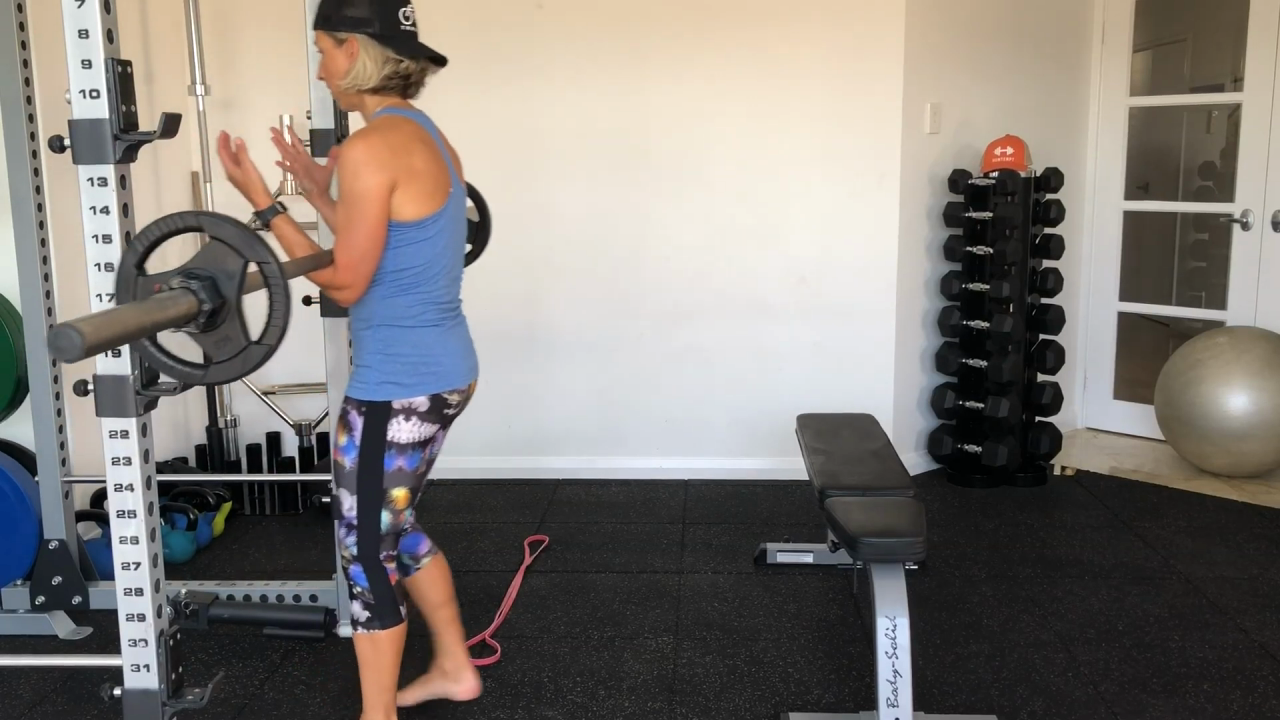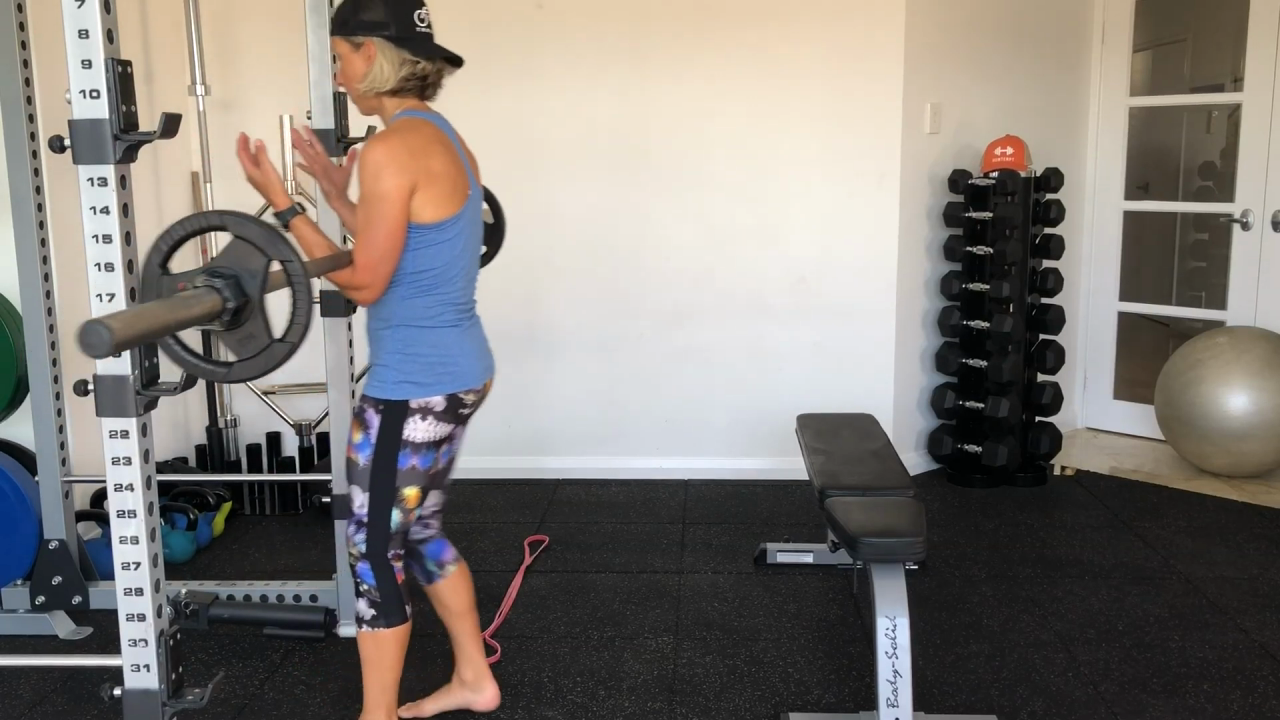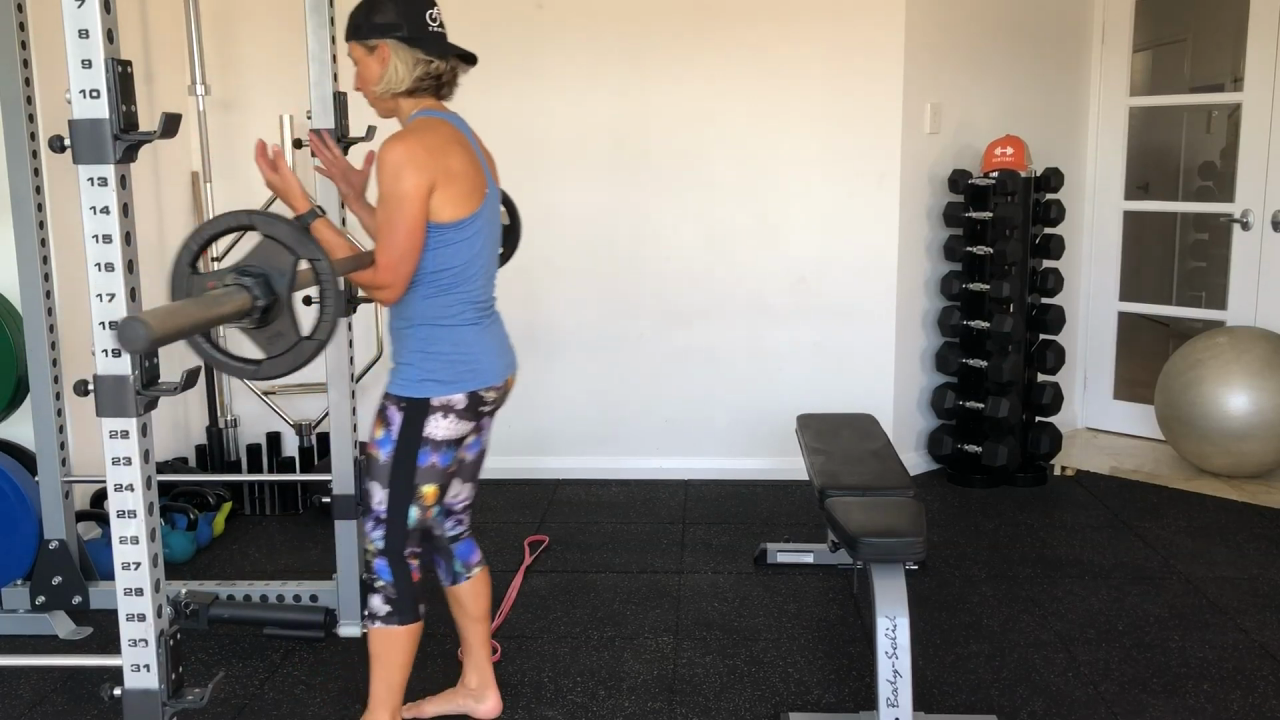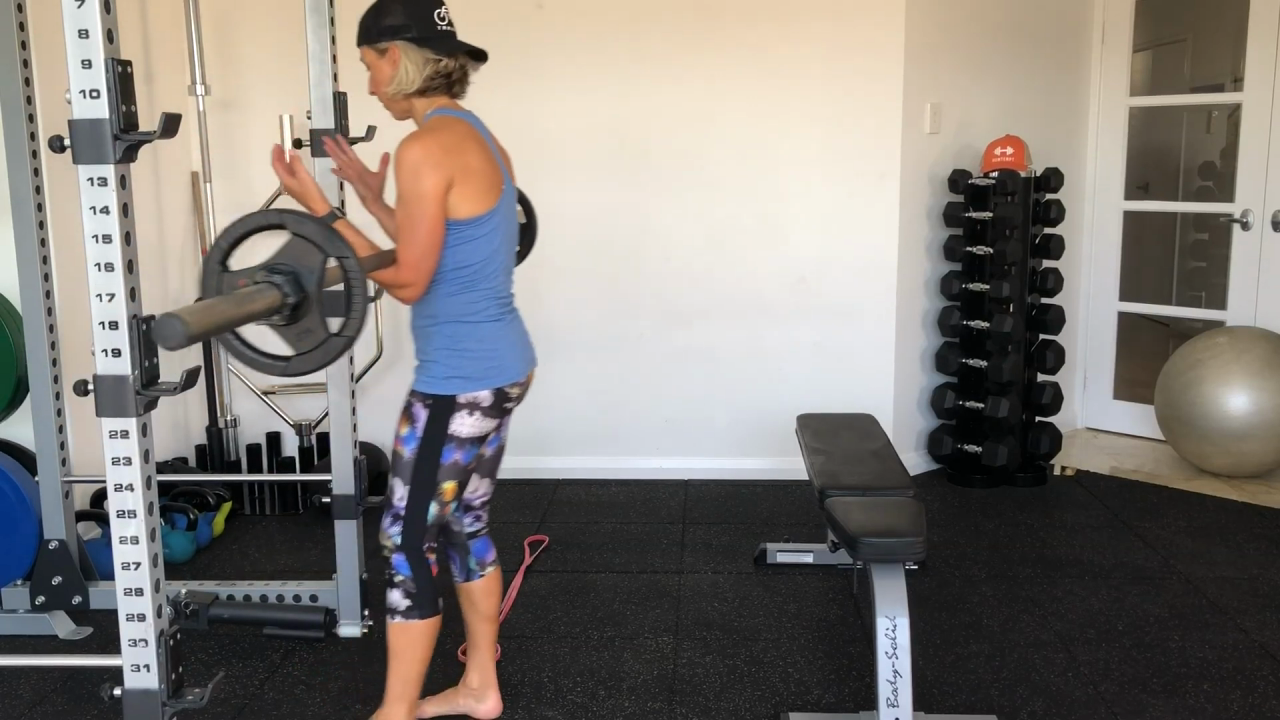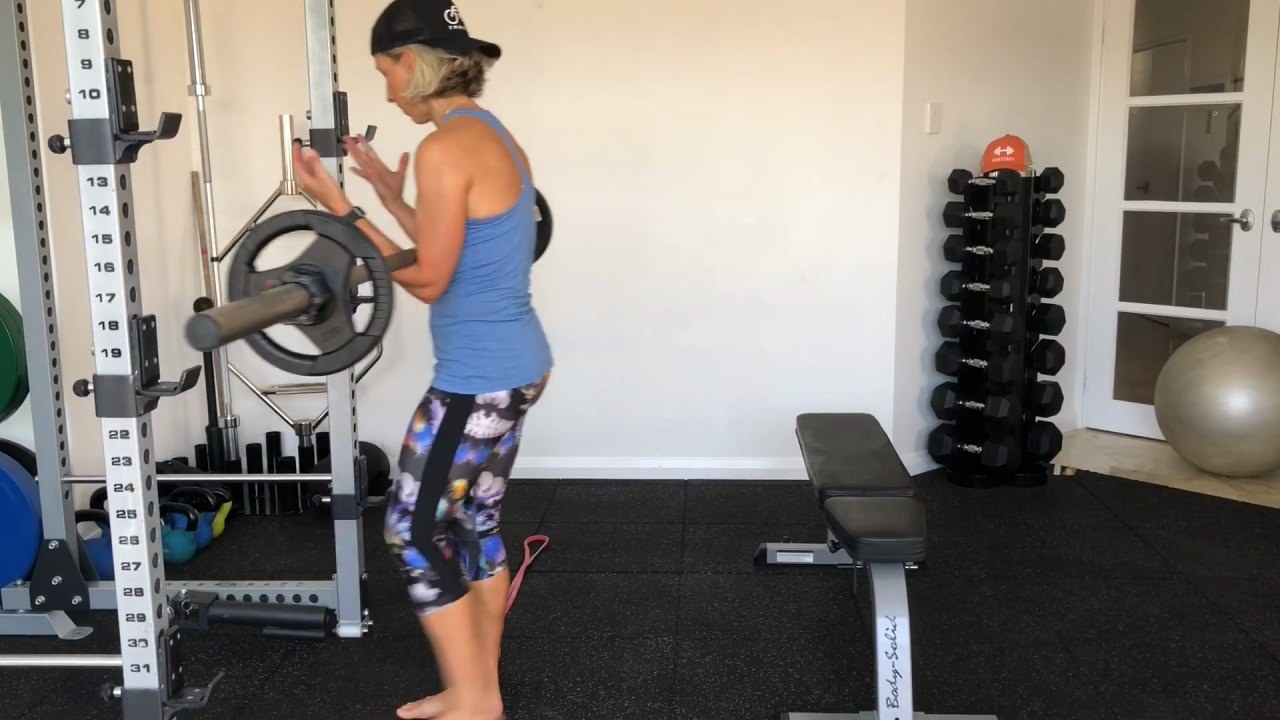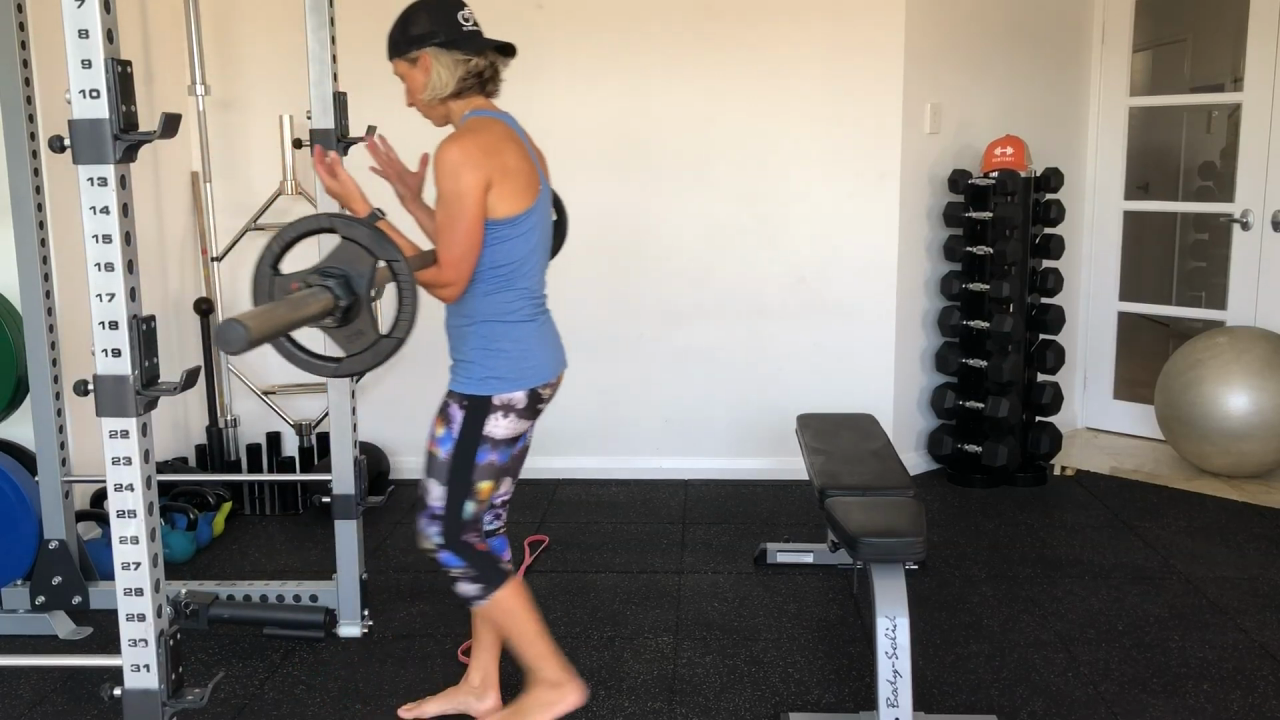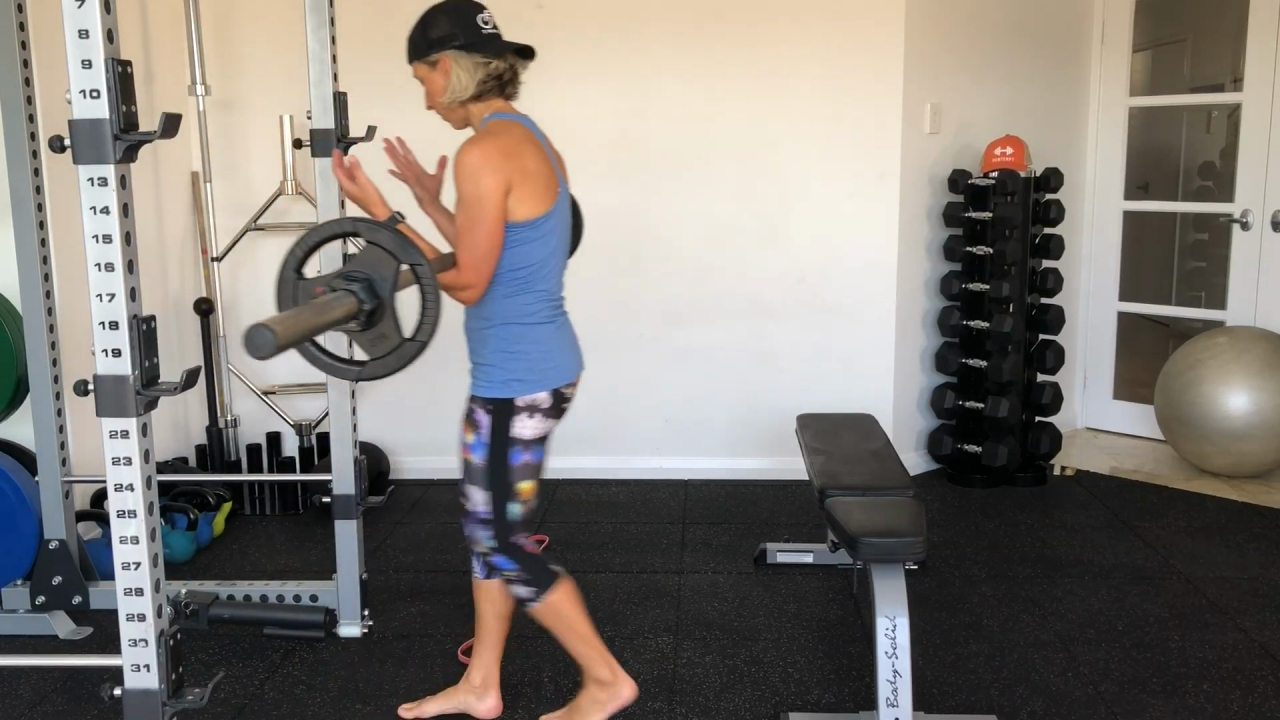
dt=0.1s
person 1, frame 1
left shoulder: (371, 148)
right shoulder: (425, 136)
left elbow: (346, 282)
left wrist: (262, 201)
right wrist: (320, 194)
left hip: (397, 384)
right hip: (444, 369)
left knee: (368, 553)
right knee: (391, 528)
person 1, frame 2
left shoulder: (390, 151)
right shoulder: (442, 139)
left elbow: (365, 282)
left wrist: (281, 203)
right wrist: (337, 195)
left hip: (414, 383)
right hip: (458, 369)
left knee: (376, 552)
right knee: (416, 530)
person 1, frame 3
left shoulder: (409, 150)
right shoulder: (460, 138)
left elbow: (387, 282)
left wrist: (301, 206)
right wrist: (355, 197)
left hip: (436, 381)
right hip: (479, 367)
left knee: (389, 549)
right knee: (445, 529)
person 1, frame 4
left shoulder: (426, 148)
right shoulder: (474, 136)
left elbow: (409, 280)
left wrist: (321, 208)
right wrist: (372, 198)
left hip: (460, 378)
right hip: (498, 364)
left knee: (406, 543)
right knee: (462, 526)
person 1, frame 5
left shoulder: (445, 148)
right shoulder: (492, 136)
left elbow: (429, 279)
left wrist: (339, 208)
right wrist: (390, 198)
left hip: (480, 377)
right hip: (512, 362)
left knee: (412, 533)
right knee: (472, 526)
person 1, frame 6
left shoulder: (464, 149)
right shoulder: (509, 136)
left elbow: (448, 279)
left wrist: (360, 209)
right wrist: (409, 197)
left hip: (494, 378)
right hip: (526, 363)
left knee: (447, 535)
right knee: (479, 525)
person 1, frame 7
left shoulder: (485, 152)
right shoulder: (527, 139)
left elbow: (468, 283)
left wrist: (380, 214)
right wrist: (429, 201)
left hip: (517, 379)
right hip: (532, 366)
left knee: (501, 540)
right knee: (492, 525)
